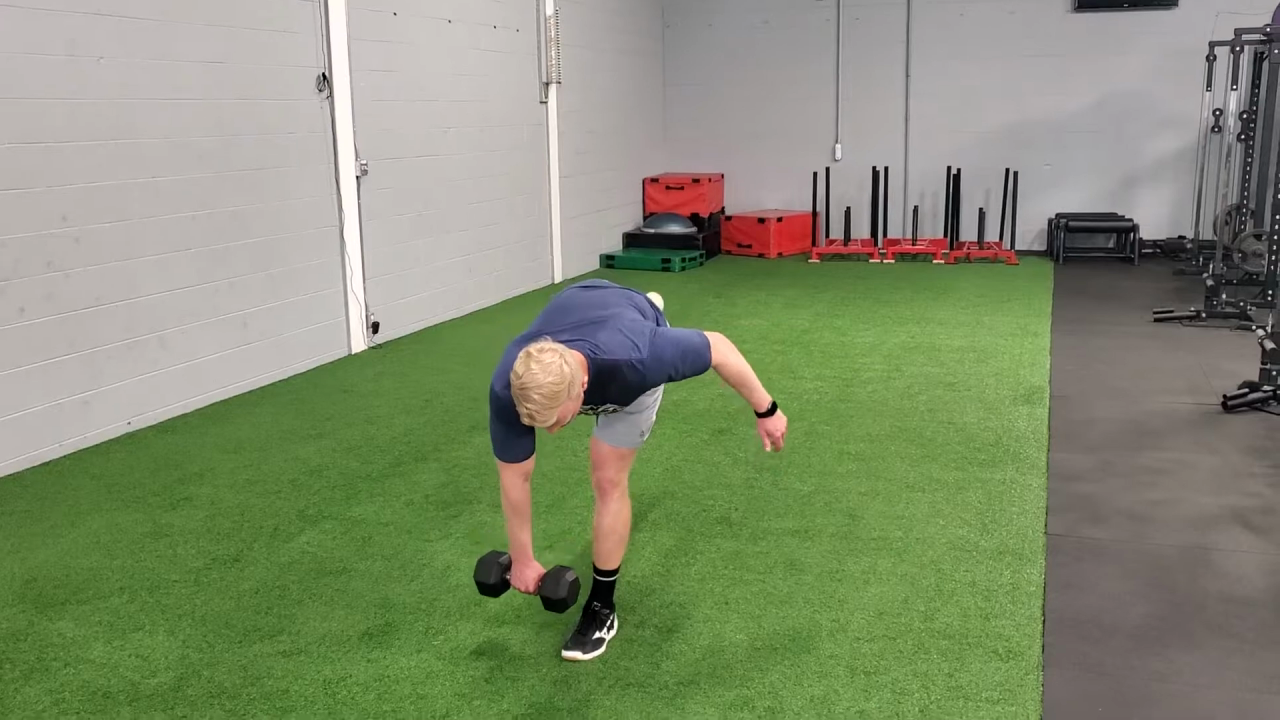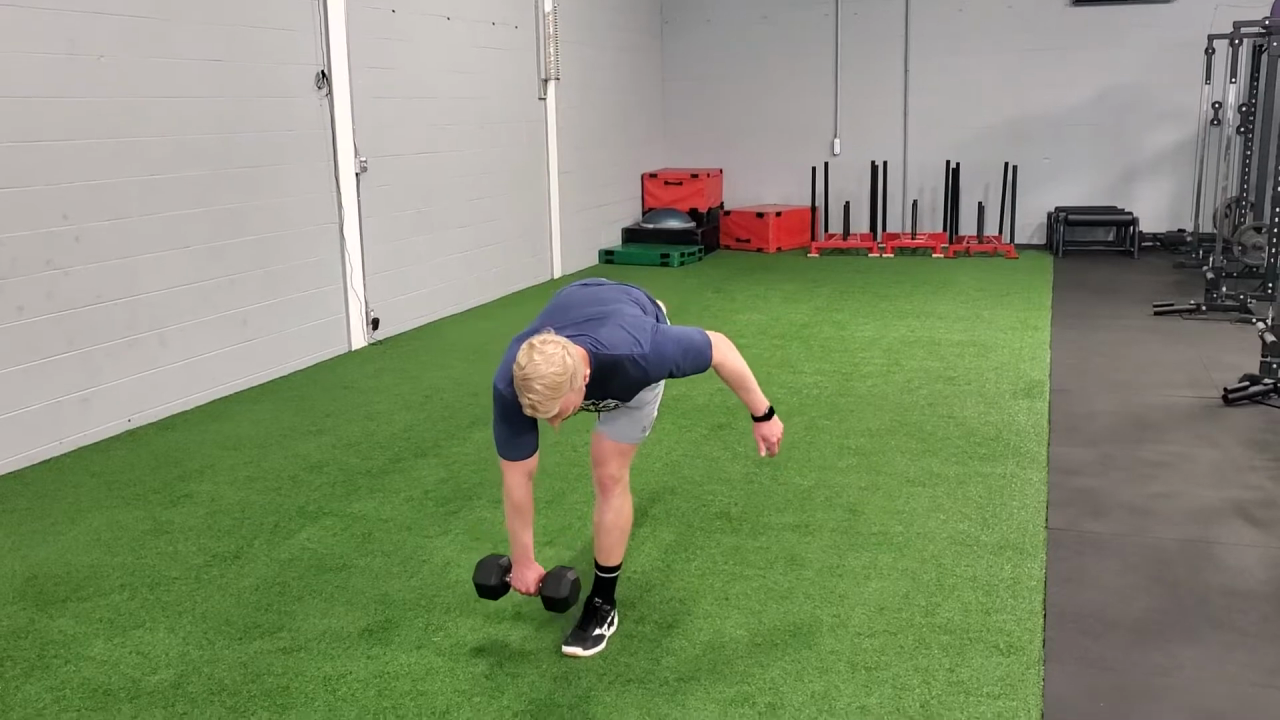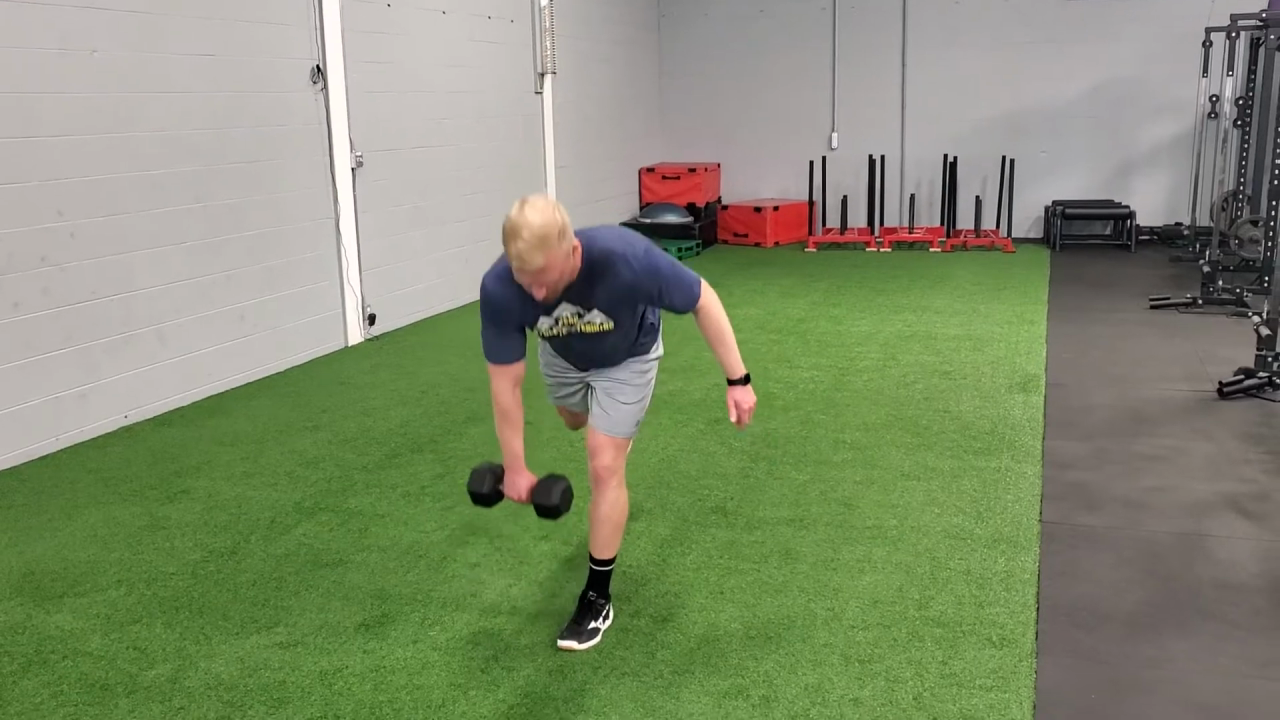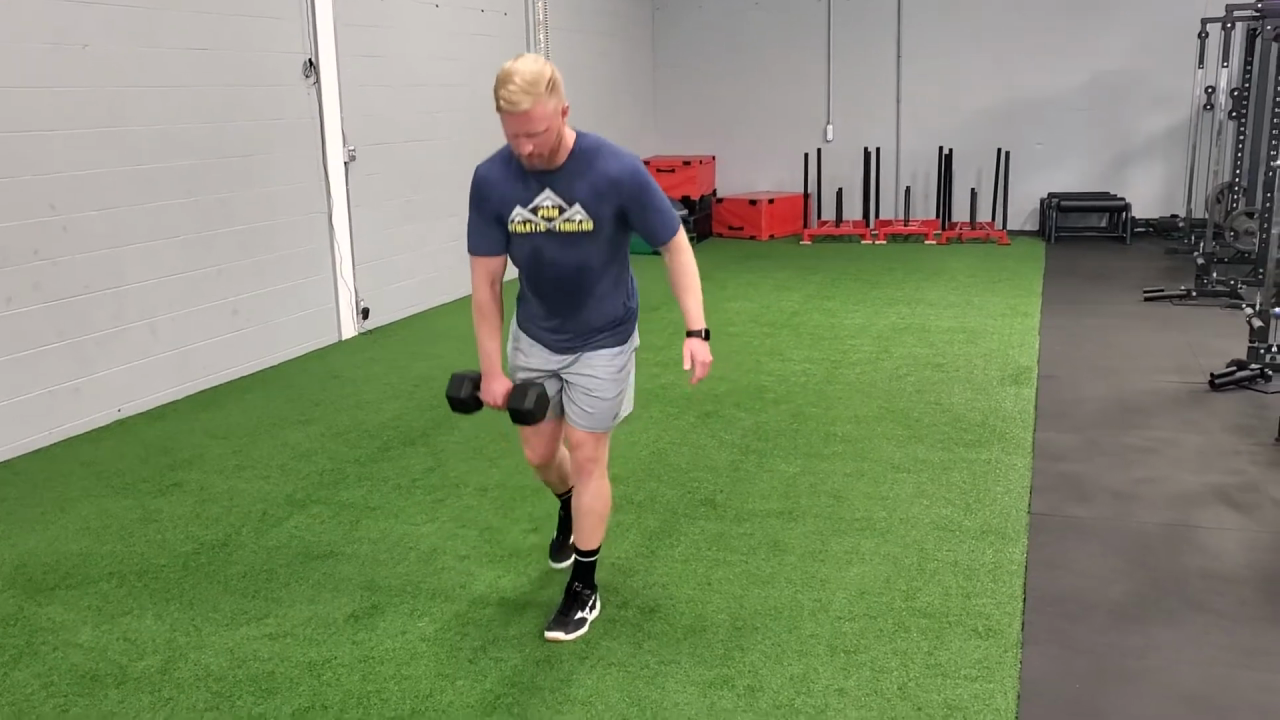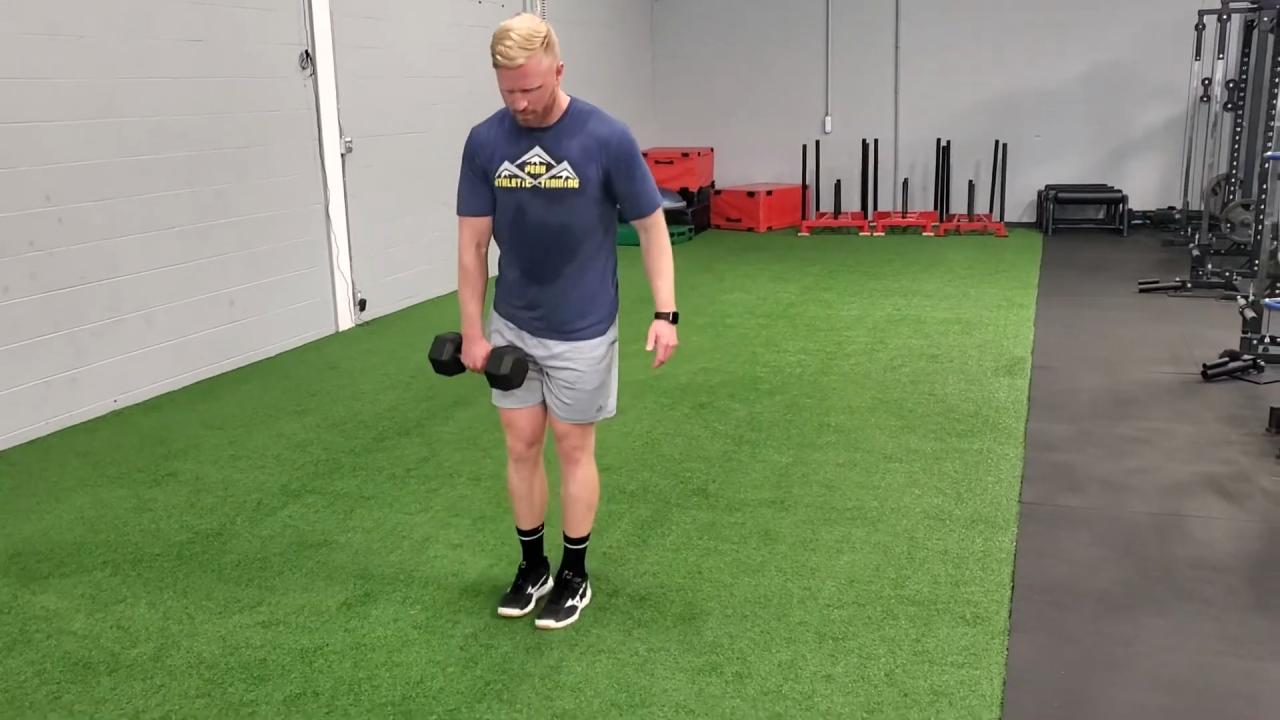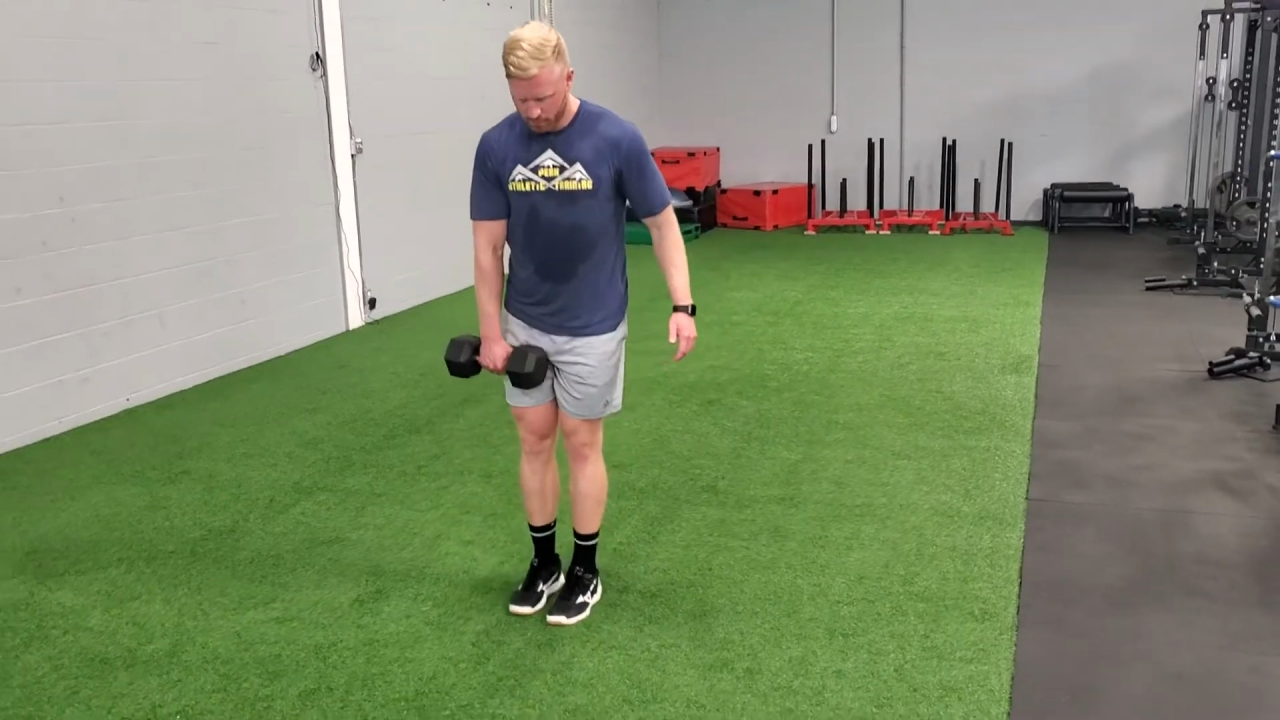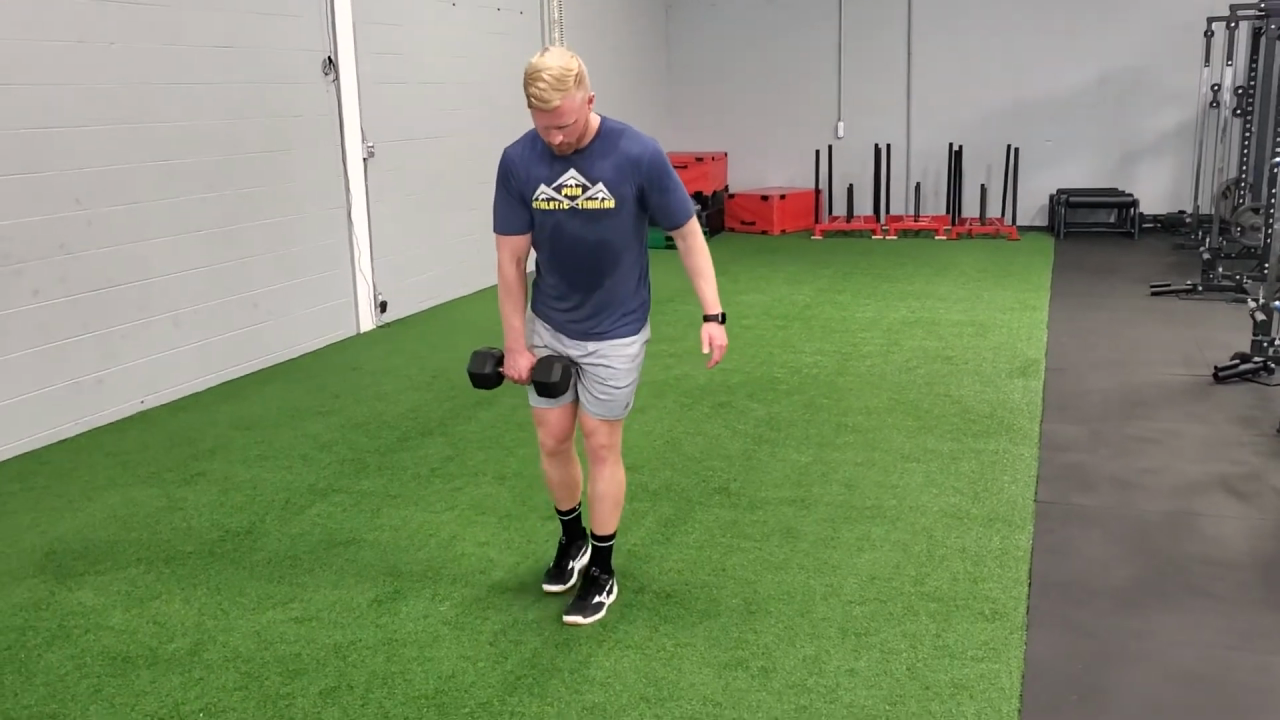
dt=0.4s
person 1, frame 1
left shoulder: (636, 358)
right shoulder: (510, 386)
left elbow: (717, 347)
right elbow: (515, 477)
left wrist: (766, 410)
right wrist: (522, 560)
left knee: (607, 477)
left ankle: (602, 605)
person 1, frame 2
left shoulder: (636, 355)
right shoulder: (513, 384)
left elbow: (718, 347)
right elbow: (517, 477)
left wrist: (762, 414)
right wrist: (522, 561)
left knee: (608, 473)
left ankle: (603, 601)
person 1, frame 3
left shoulder: (627, 259)
right shoulder: (499, 287)
left elbow: (702, 299)
right elbow: (505, 382)
left wrist: (737, 379)
right wrist: (514, 467)
left hip: (626, 357)
right hip: (564, 356)
left knee: (603, 466)
right knee: (576, 422)
left ankle: (598, 596)
right ankle: (615, 425)
person 1, frame 4
left shoulder: (616, 171)
right shoulder: (491, 179)
left elbow: (674, 245)
right elbow: (485, 281)
left wrist: (695, 331)
right wrist: (491, 370)
left hip: (601, 340)
right hip: (534, 338)
left knee: (586, 457)
right knee: (538, 453)
left ankle: (584, 587)
right ankle: (570, 505)
person 1, frame 5
left shoulder: (607, 138)
right shoulder: (484, 142)
left elbow: (652, 227)
right elbow: (473, 243)
left wrist: (665, 313)
right wrist: (472, 332)
left hip: (582, 329)
right hip: (512, 326)
left knee: (572, 448)
right knee: (521, 446)
left ankle: (575, 575)
right ankle: (533, 567)
person 1, frame 6
left shoulder: (616, 139)
right shoulder: (496, 146)
left elbow: (662, 224)
right elbow: (488, 247)
left wrist: (682, 306)
right wrist: (491, 333)
left hip: (591, 326)
right hip: (525, 323)
left knee: (581, 443)
right knee: (534, 440)
left ankle: (585, 572)
right ankle: (543, 562)
person 1, frame 7
left shoulder: (638, 155)
right shoulder: (517, 161)
left elbow: (687, 233)
right elbow: (511, 259)
left wrist: (712, 314)
right wrist: (515, 345)
left hip: (615, 330)
right hip: (549, 326)
left knee: (601, 446)
right knee: (552, 441)
left ankle: (601, 571)
right ankle: (571, 539)
